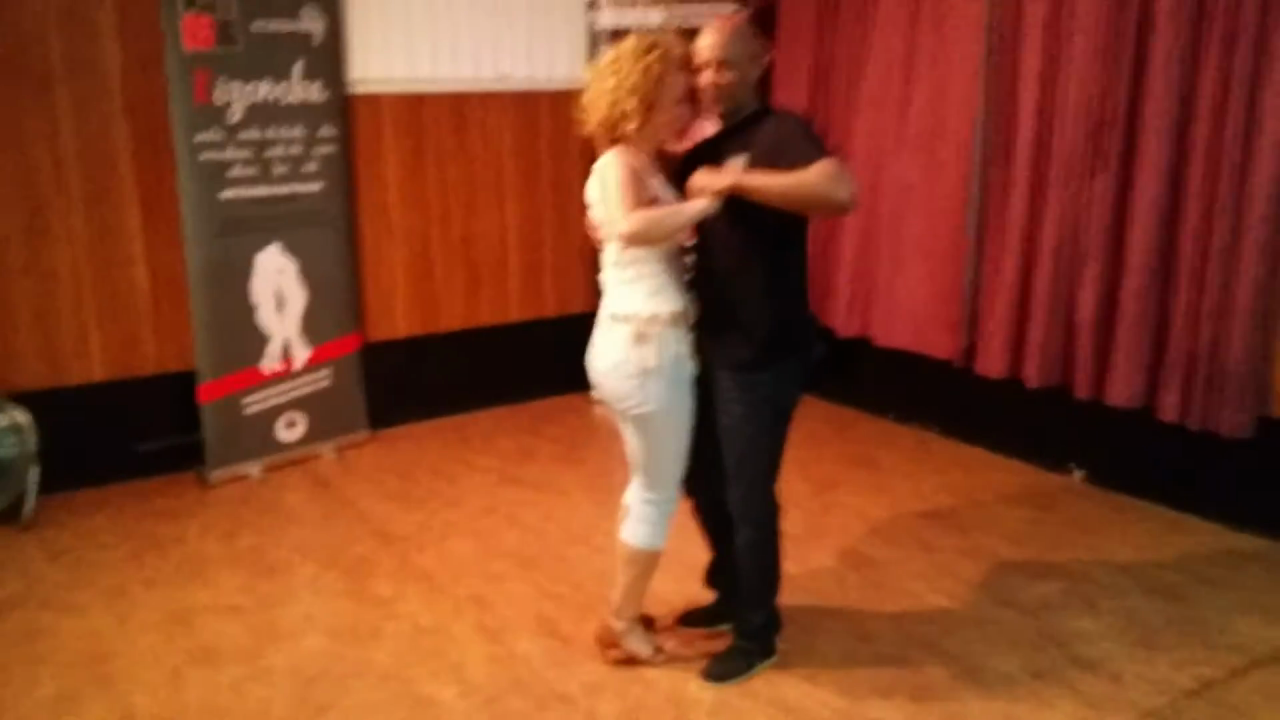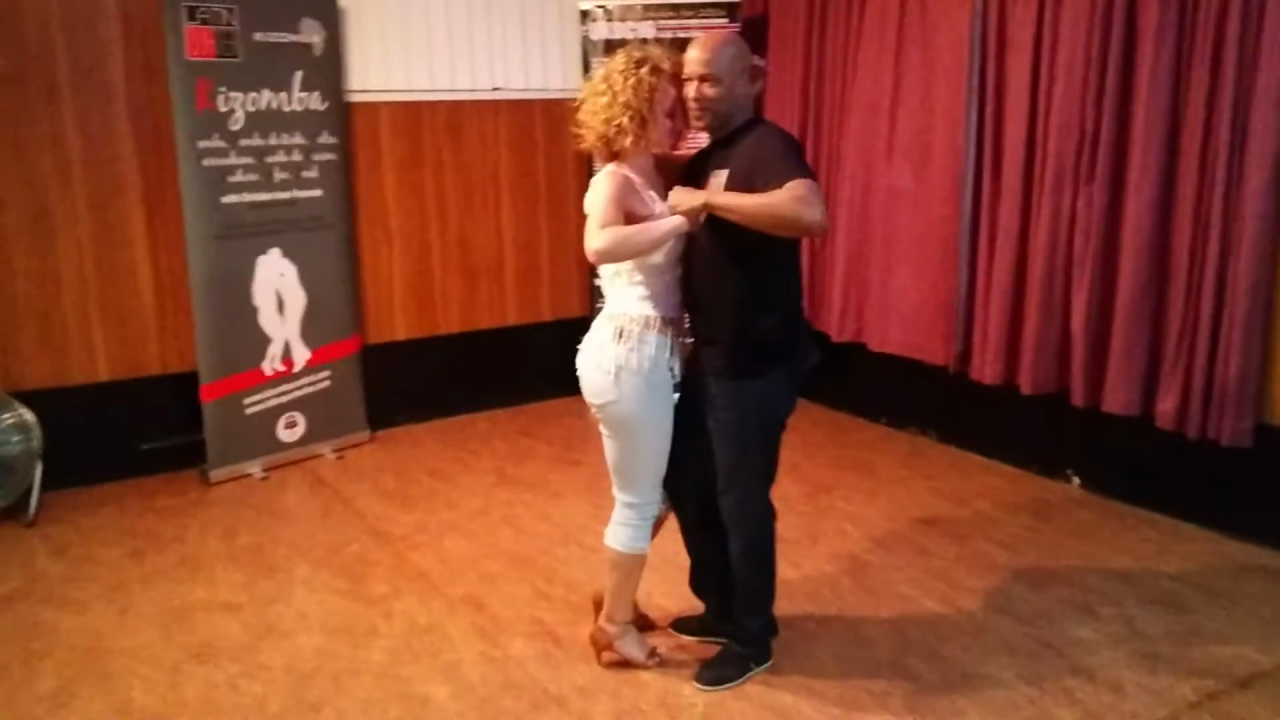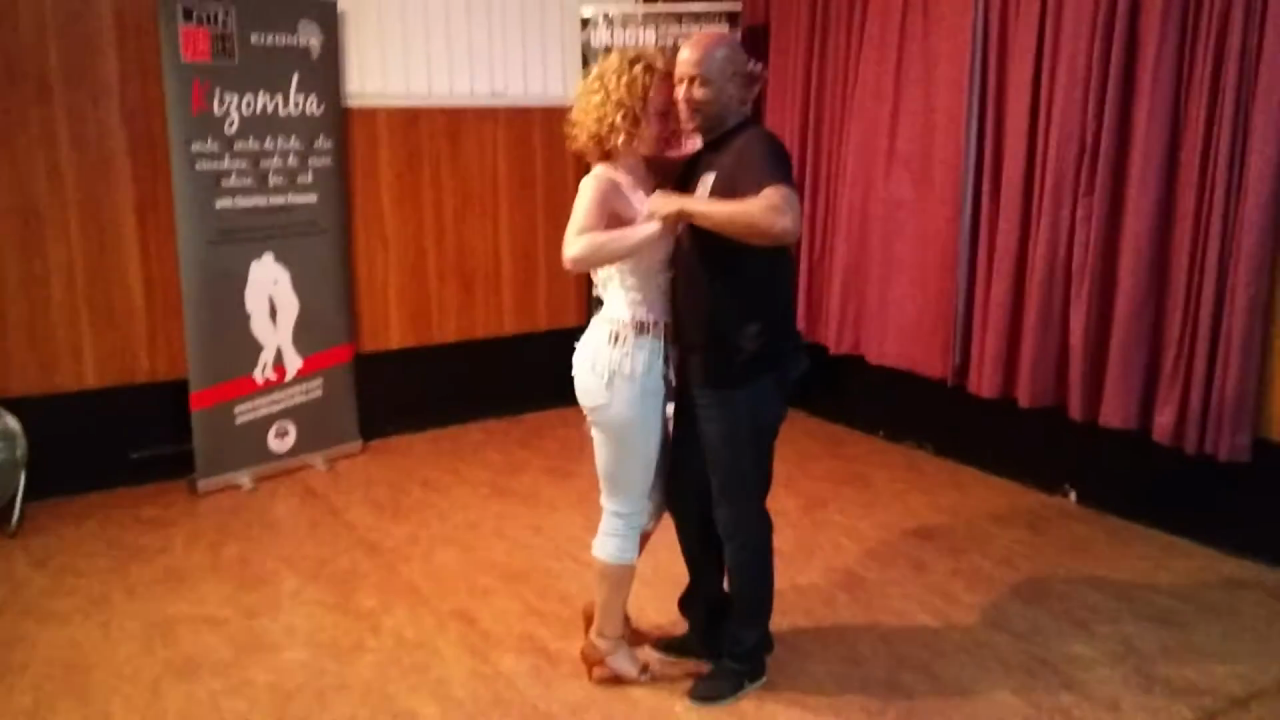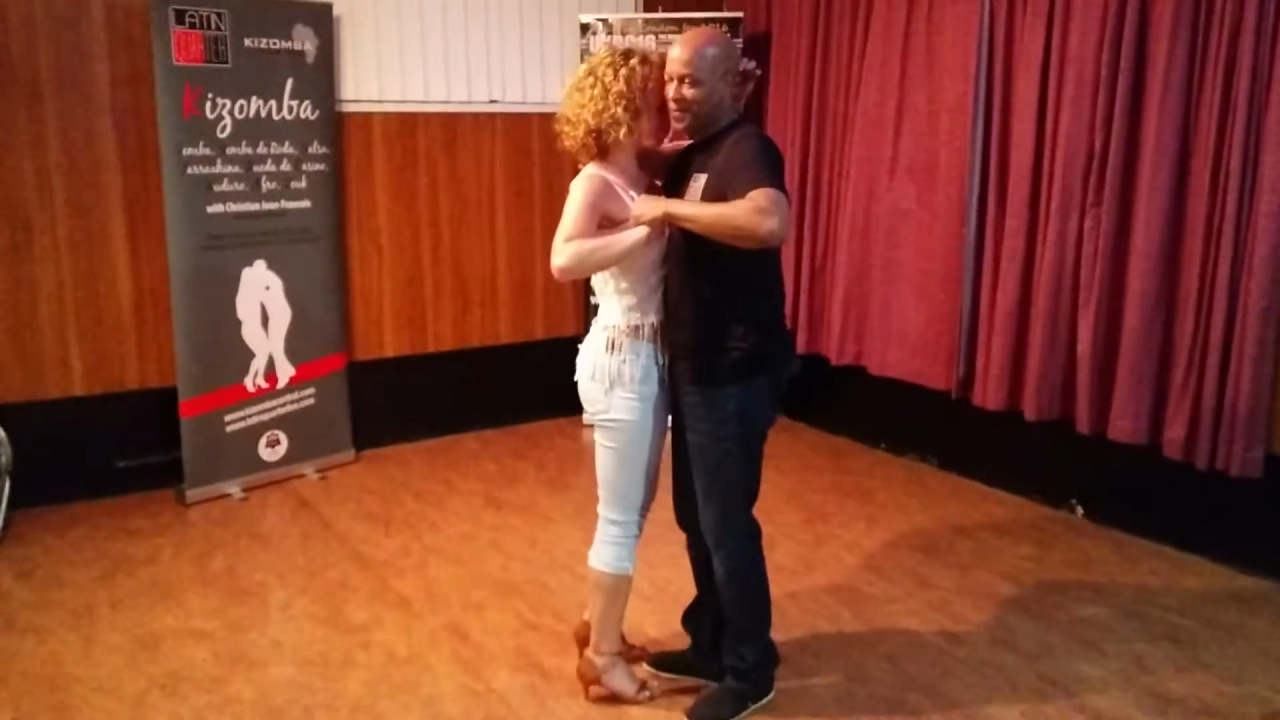
dt=0.3s
person 1, frame 1
left shoulder: (781, 134)
right shoulder: (705, 151)
left elbow: (838, 192)
left wrist: (736, 181)
left hip: (764, 353)
right hip: (718, 346)
left knee: (747, 495)
right knee: (704, 477)
left ankle: (756, 633)
right ankle: (734, 593)
person 1, frame 2
left shoulder: (767, 147)
right shoulder: (704, 159)
left elbow: (810, 214)
right elbow: (676, 236)
left wrist: (710, 200)
left hip: (757, 361)
right hip: (710, 354)
left knee: (741, 501)
right knee: (684, 481)
left ankle: (751, 638)
right ankle: (722, 605)
person 1, frame 3
left shoulder: (755, 150)
right shoulder: (702, 159)
left elbow: (781, 222)
left wrist: (684, 205)
left hip: (746, 368)
right hip: (703, 362)
left knee: (738, 514)
right knee: (690, 502)
left ankle: (745, 655)
right ankle: (708, 627)
person 1, frame 4
left shoulder: (747, 150)
right shoulder: (689, 157)
left elbow: (768, 223)
left wrist: (669, 208)
left hip: (736, 371)
right hip: (696, 365)
left knee: (726, 524)
right knee: (694, 516)
right ankle: (711, 645)
person 2, frame 1
left shoulder: (641, 164)
right shoulder: (618, 169)
right elbow: (630, 229)
right wrist: (707, 201)
left hip: (626, 340)
right hip: (643, 349)
left knee: (648, 481)
right knee: (658, 496)
left ankle: (622, 604)
right ankle: (622, 626)
person 2, frame 2
left shoulder: (653, 176)
right shoulder: (614, 182)
right elbow: (600, 247)
right wrist: (682, 218)
left hip: (648, 350)
right hip: (628, 352)
left knee: (660, 485)
right knee: (638, 500)
left ankle: (617, 598)
right ankle: (614, 625)
person 2, frame 3
left shoulder: (648, 177)
right shoulder: (603, 184)
right elbow: (575, 253)
right wrist: (659, 223)
left hip: (645, 352)
right hip: (621, 354)
left knee: (652, 494)
right knee: (627, 507)
left ankle: (605, 607)
right ankle: (605, 640)
person 2, frame 4
left shoulder: (642, 177)
right shoulder: (595, 183)
right elbow: (564, 261)
right wrist: (647, 228)
left hip: (647, 354)
right hip: (621, 357)
left knee: (634, 503)
right knee: (622, 515)
left ankle: (596, 624)
right ankle: (602, 656)
